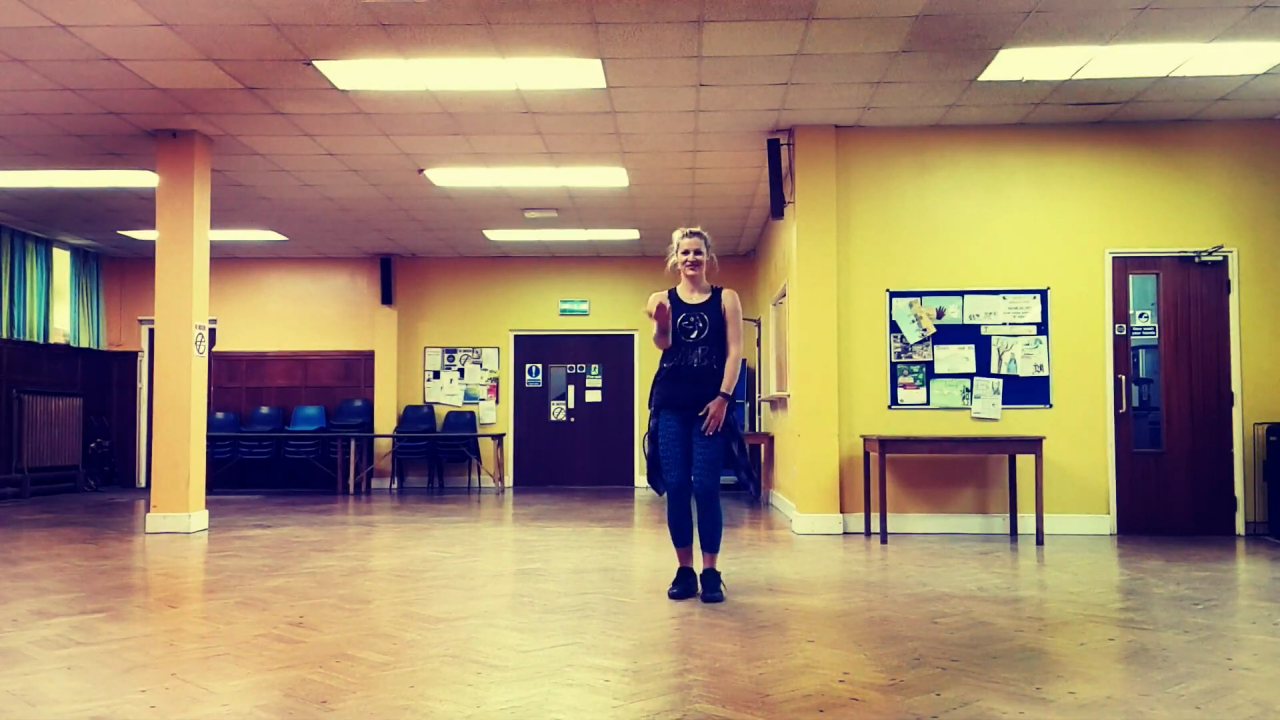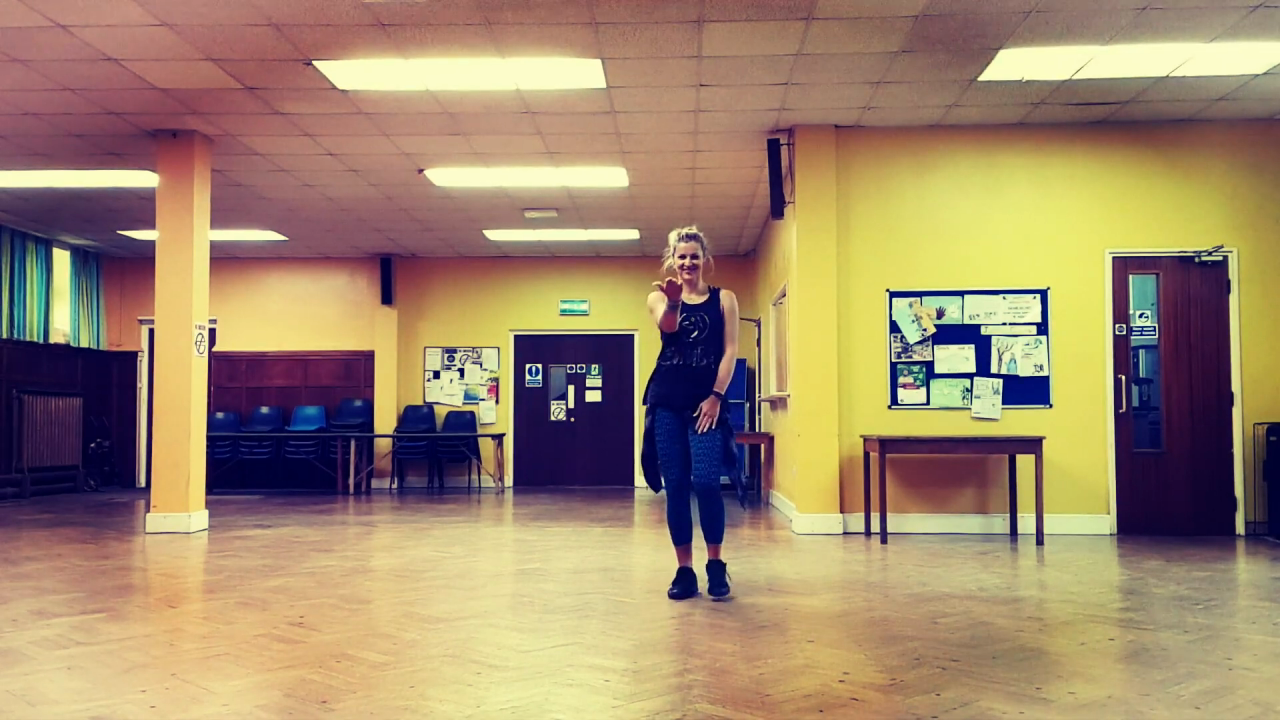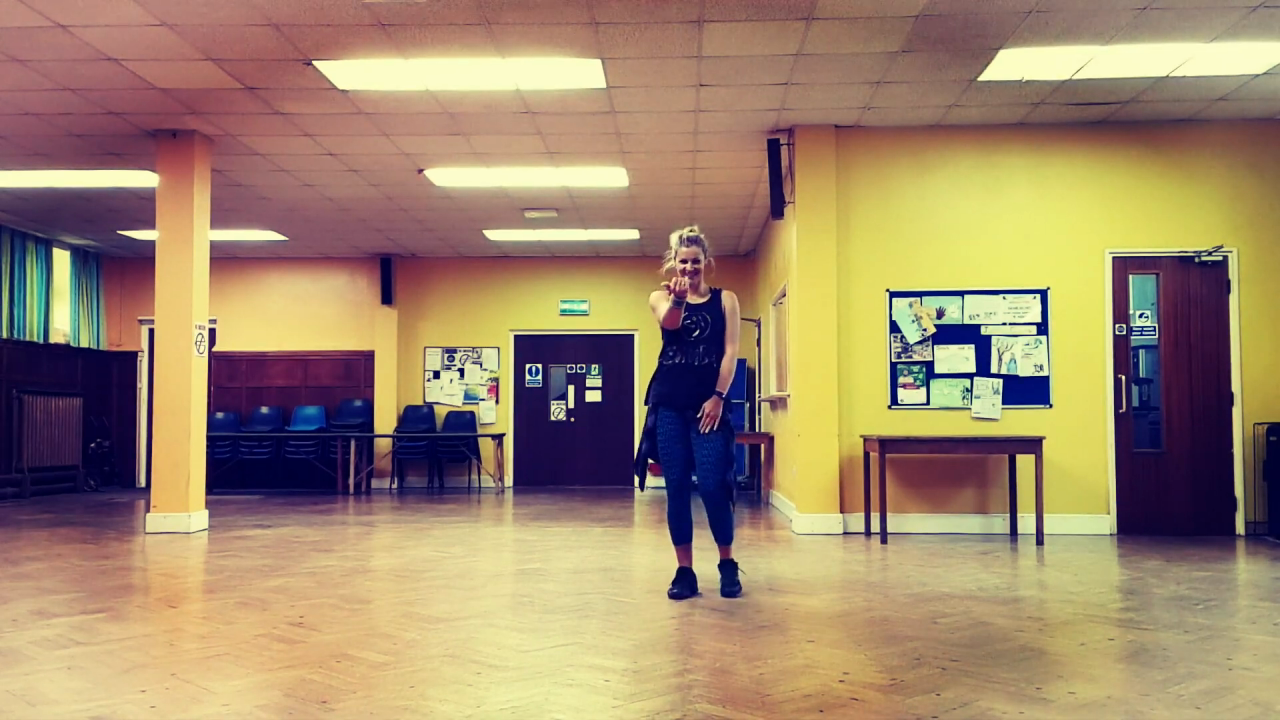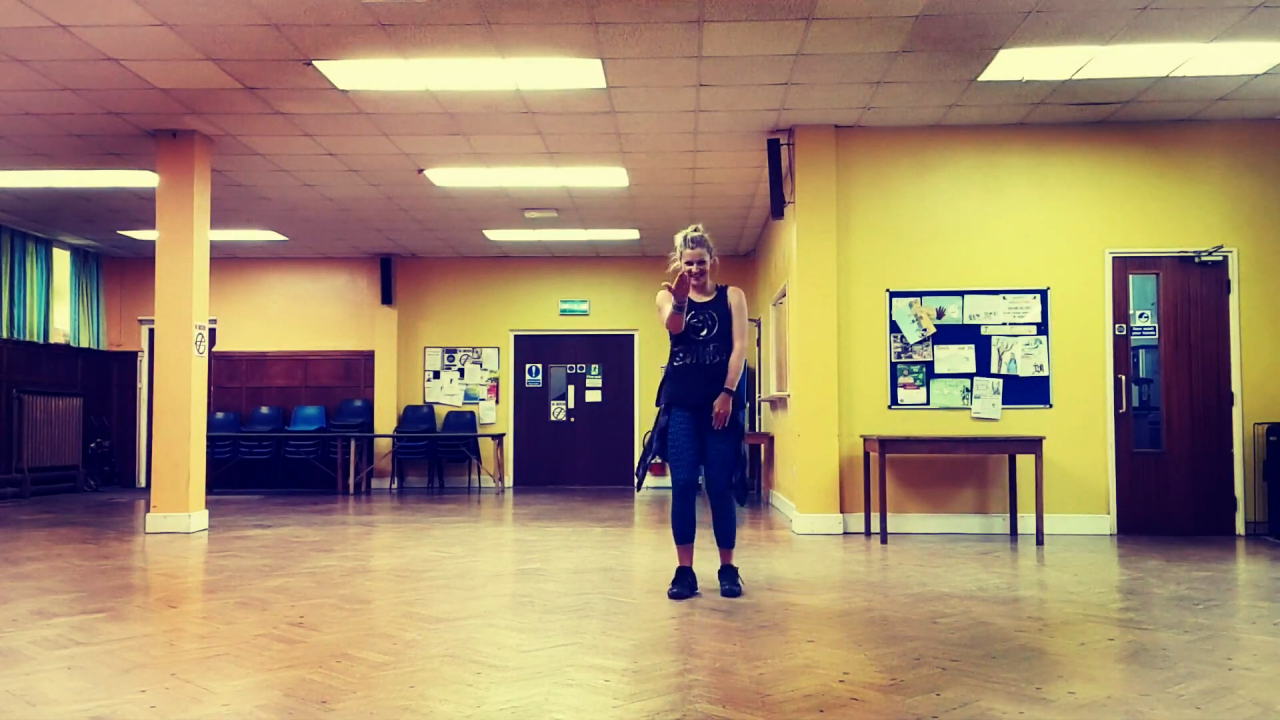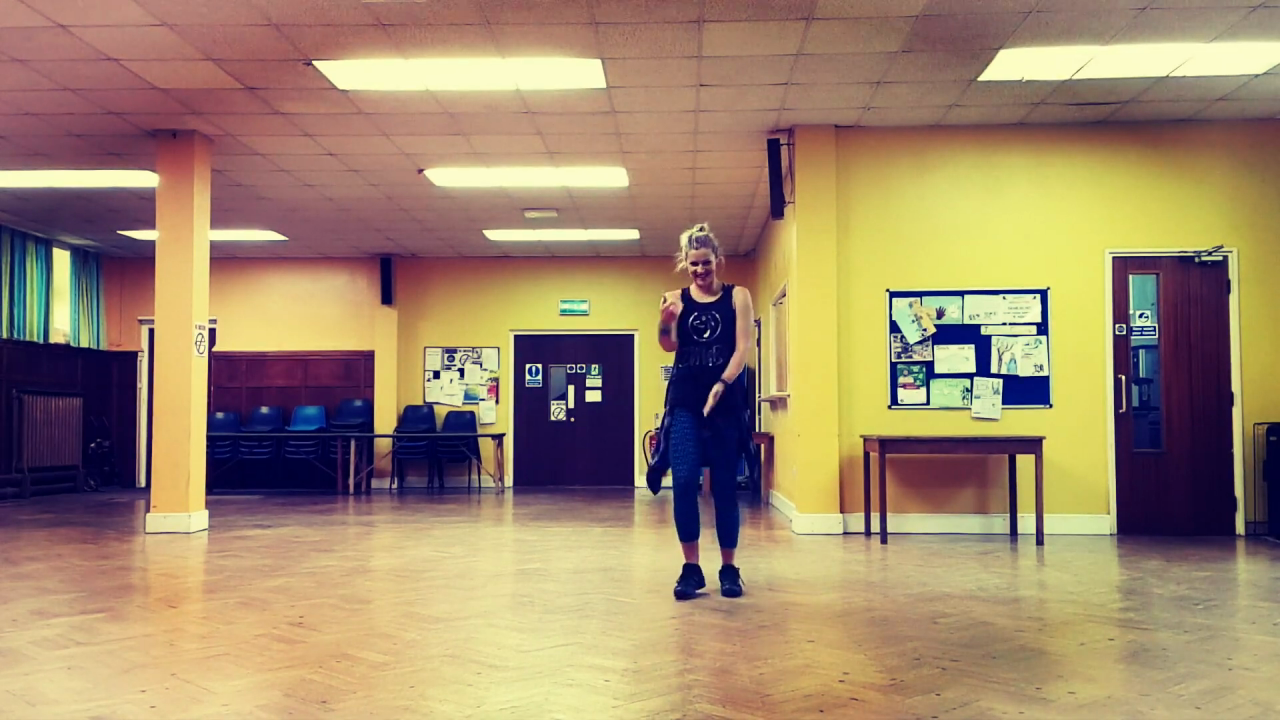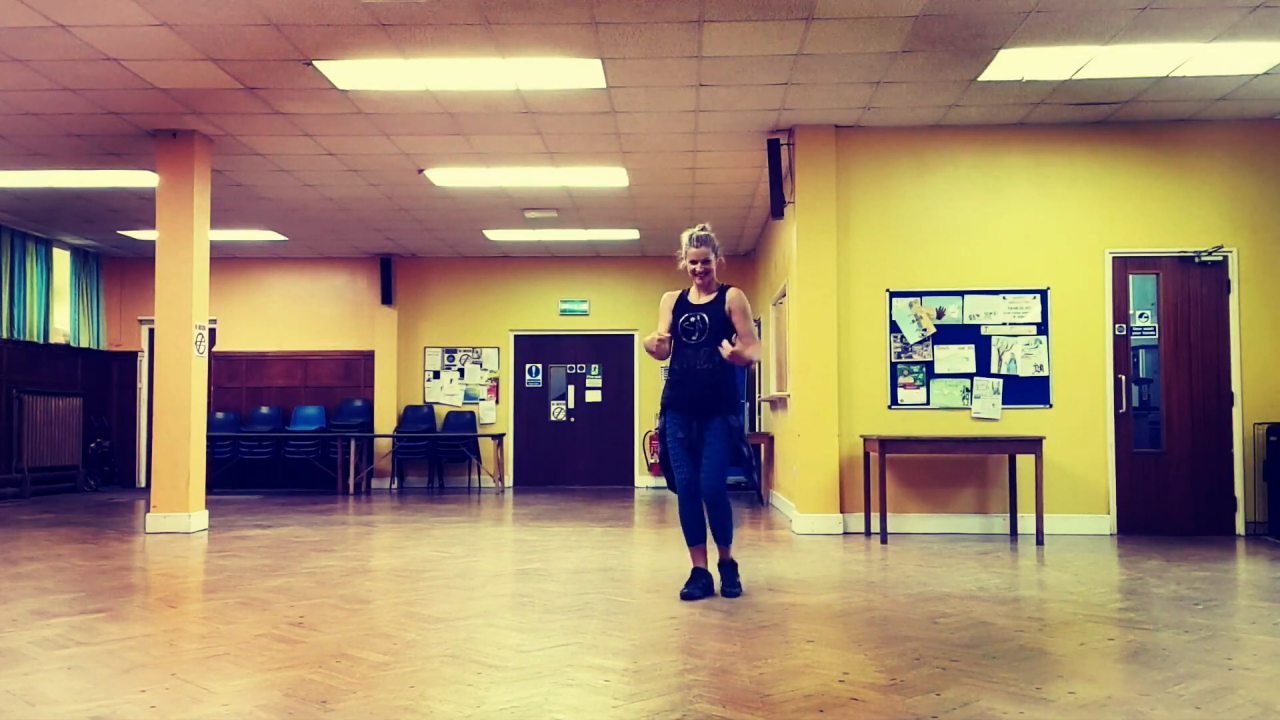
dt=0.2s
person 1, frame 1
left shoulder: (727, 298)
right shoulder: (661, 299)
left elbow: (735, 351)
right elbow: (663, 344)
left wrist: (724, 396)
right wrist: (662, 323)
left hip: (711, 401)
right hip: (670, 402)
left knee: (706, 489)
right knee: (676, 488)
left ankle: (710, 573)
right ankle: (684, 570)
person 1, frame 2
left shoulder: (724, 299)
right shoulder: (659, 296)
left elbow: (730, 352)
right elbow: (667, 327)
left wrist: (716, 397)
right wrist: (673, 302)
left hip: (707, 401)
right hip: (667, 401)
left knee: (707, 483)
right knee: (676, 487)
left ankle: (715, 564)
right ankle: (684, 570)
person 1, frame 3
left shoulder: (725, 299)
right shoulder: (661, 297)
left elbow: (731, 351)
right elbow: (670, 322)
left wrist: (718, 397)
right wrist: (679, 299)
left hip: (709, 401)
right hip: (669, 401)
left knee: (713, 485)
right knee: (677, 487)
left ankle: (727, 563)
right ankle: (684, 570)
person 1, frame 4
left shoulder: (732, 296)
right shoulder: (667, 296)
left elbow: (740, 347)
right elbow: (673, 326)
left wrist: (728, 393)
right wrist: (680, 300)
left hip: (719, 399)
right hip: (680, 401)
left knee: (720, 486)
right knee: (683, 485)
left ankle: (728, 569)
right ankle: (684, 570)
person 1, frame 5
left shoulder: (738, 296)
right shoulder: (675, 299)
left elbow: (743, 348)
right elbow: (669, 346)
left wrist: (722, 385)
right wrist: (665, 323)
left hip: (726, 400)
right hip: (685, 402)
left knee: (724, 486)
right knee: (684, 482)
left ankle: (729, 568)
right ankle: (691, 568)
person 1, frame 6
left shoulder: (733, 297)
right shoulder: (671, 300)
left elbow: (753, 350)
right elbow: (663, 353)
left wrist: (738, 355)
right wrist: (652, 344)
left hip: (719, 407)
right hip: (679, 405)
left knee: (713, 486)
right knee: (686, 487)
left ankle: (727, 562)
right ankle: (700, 572)
